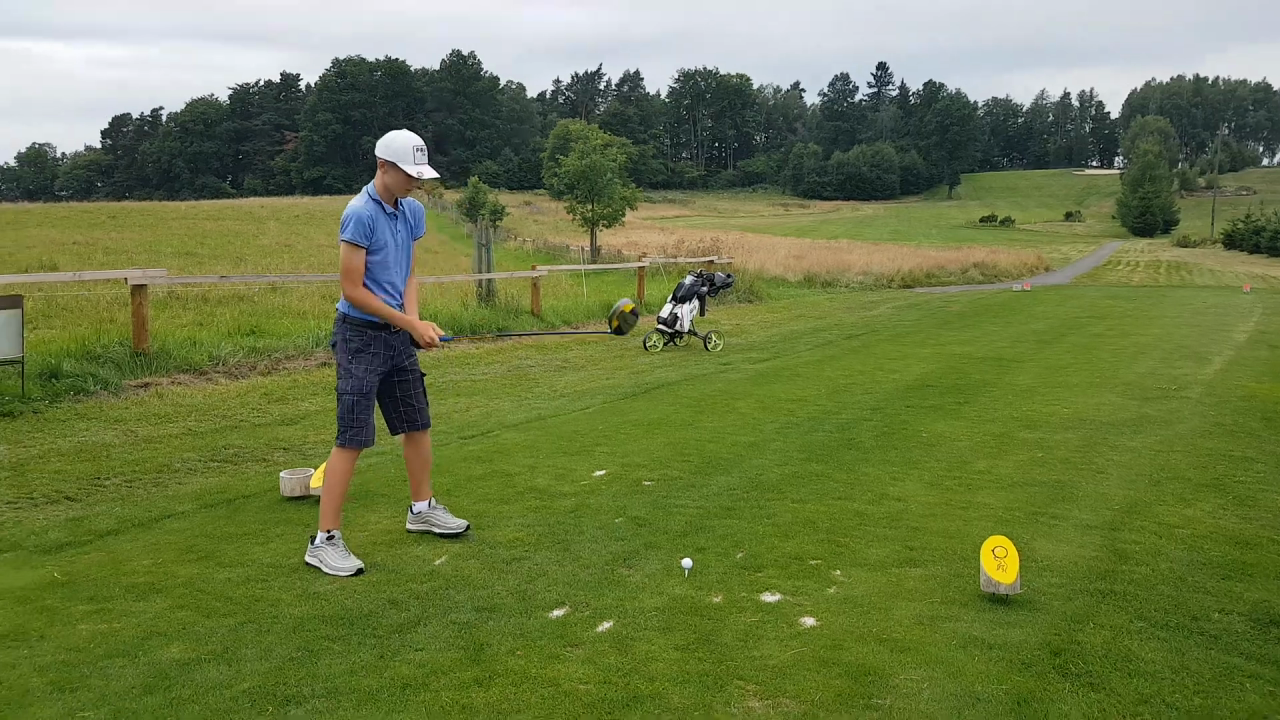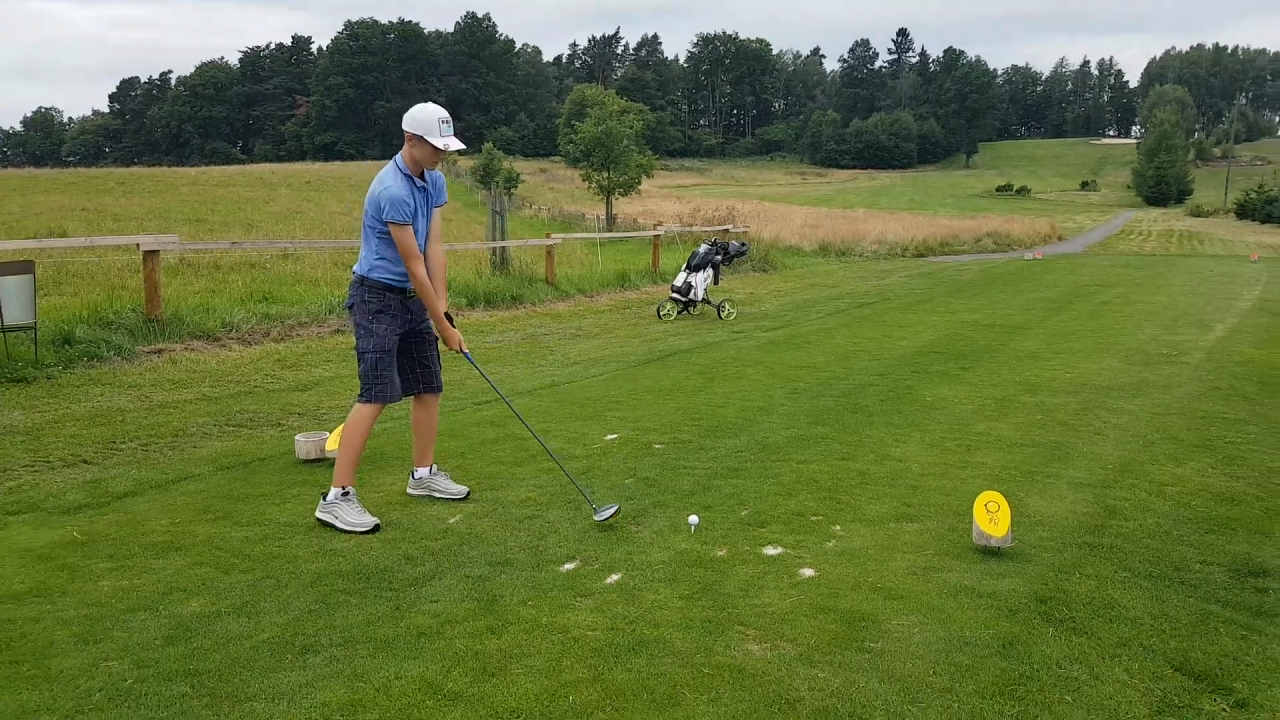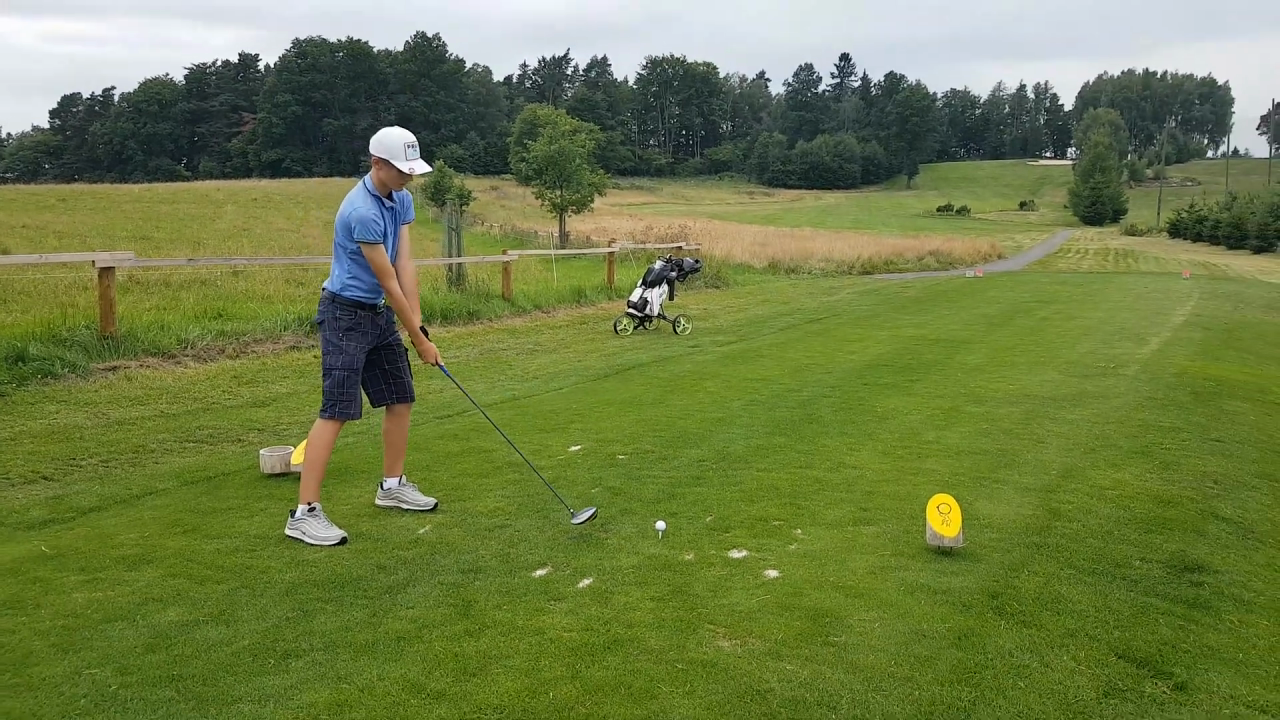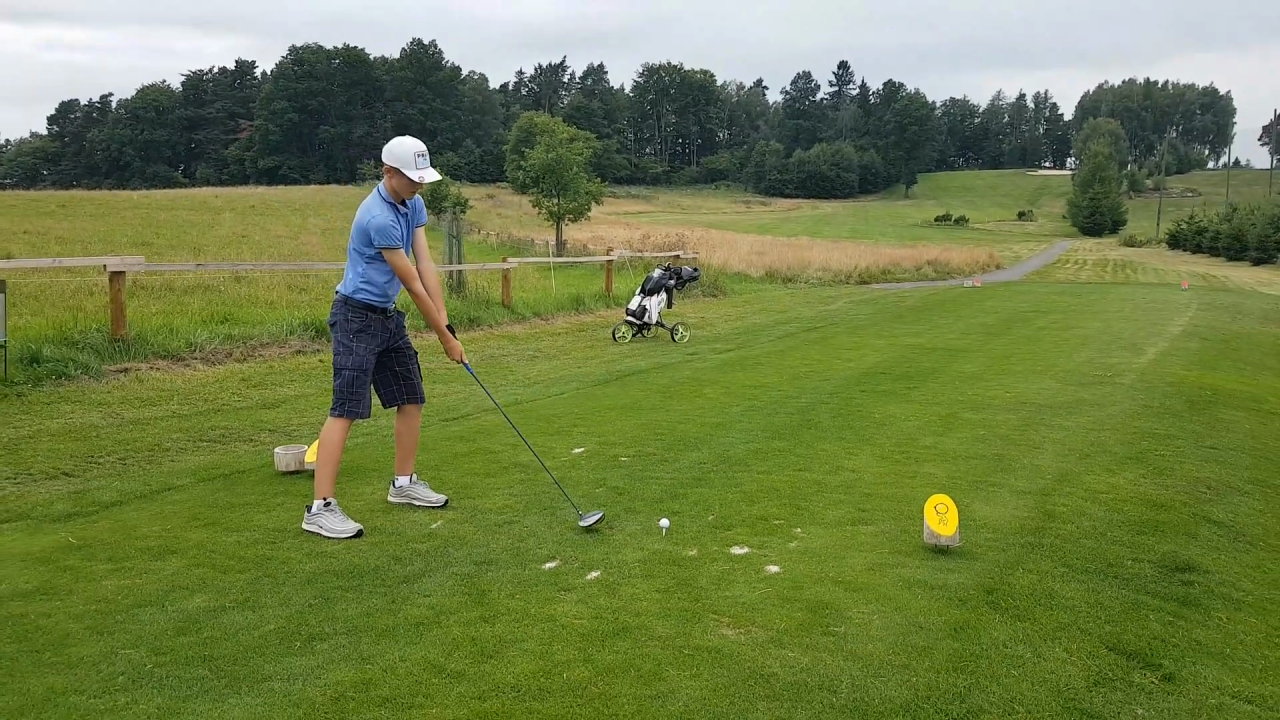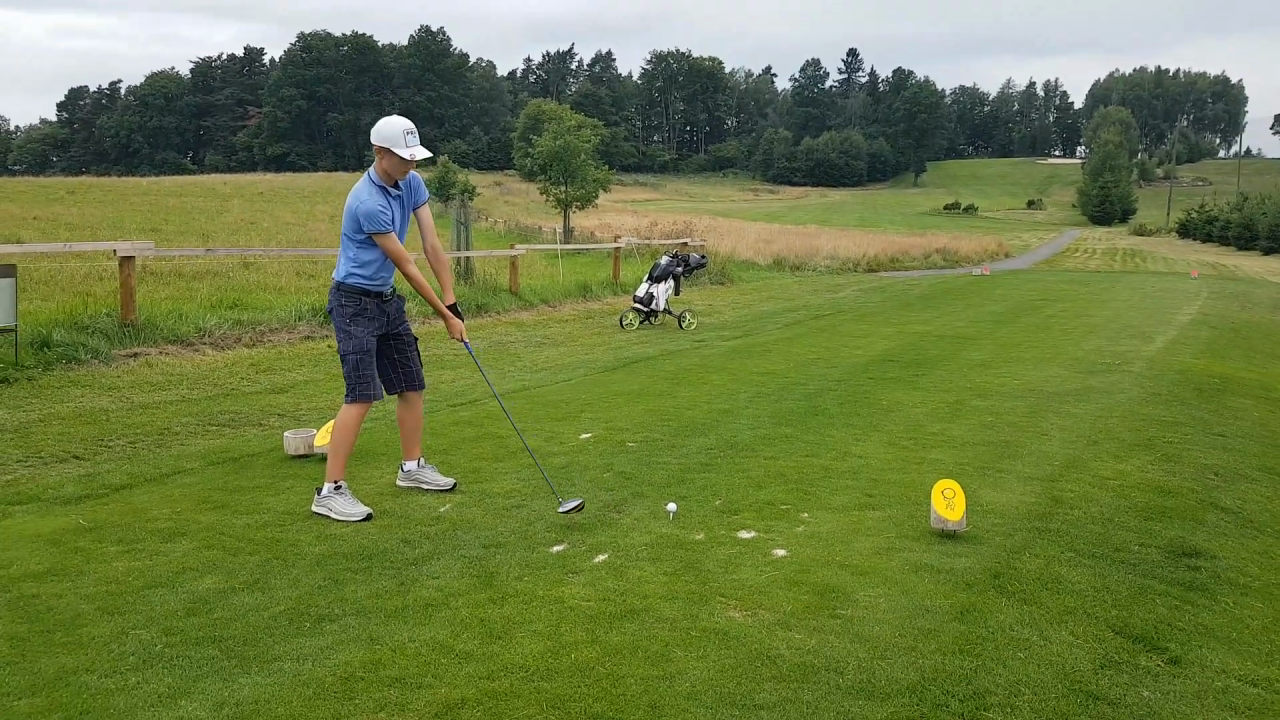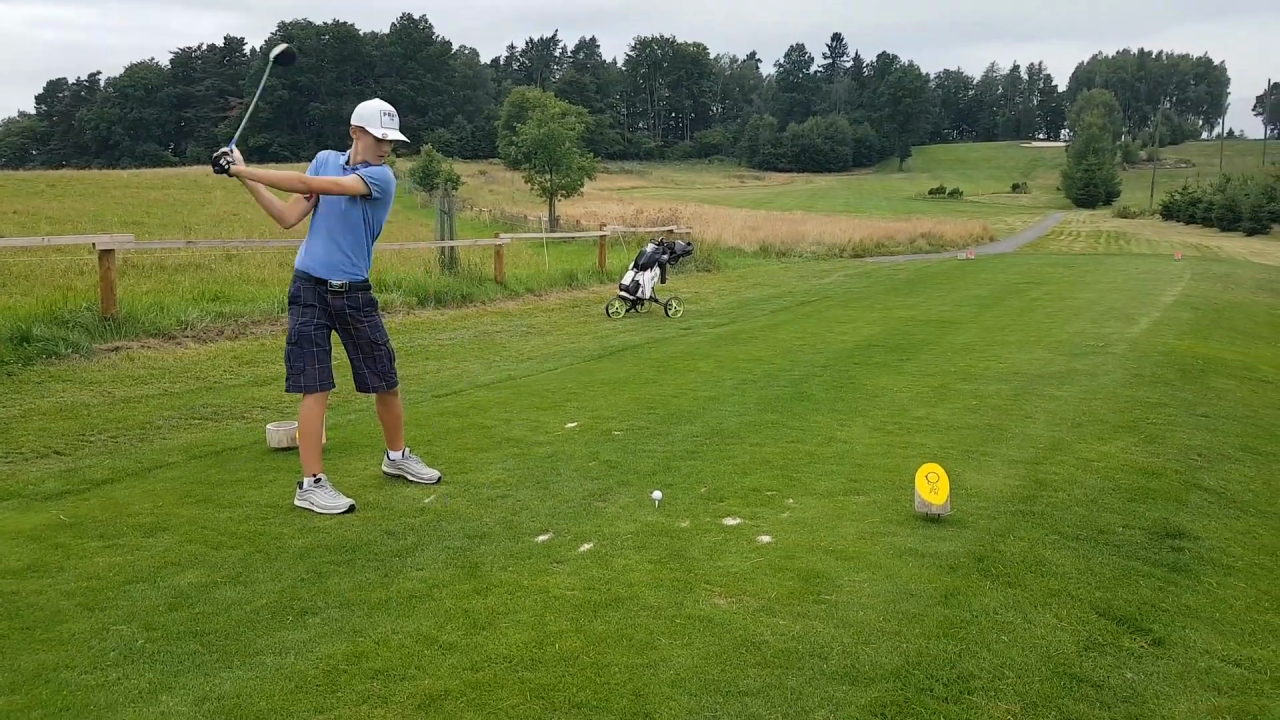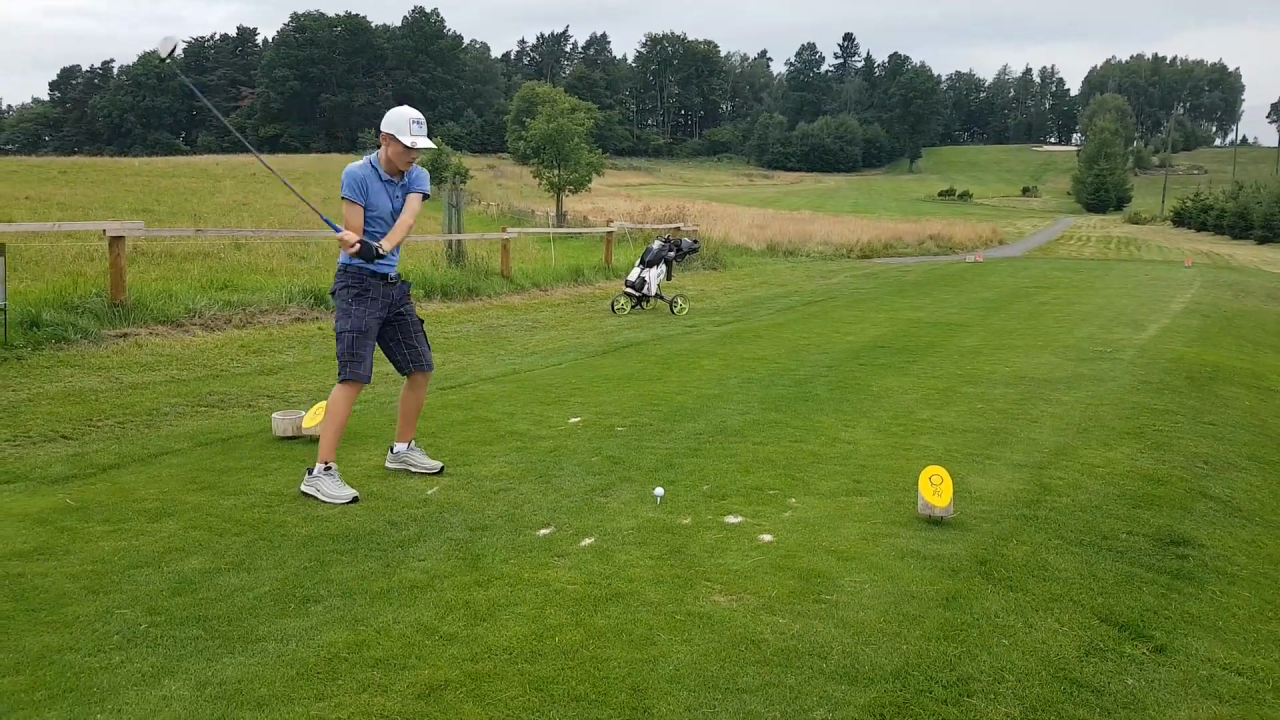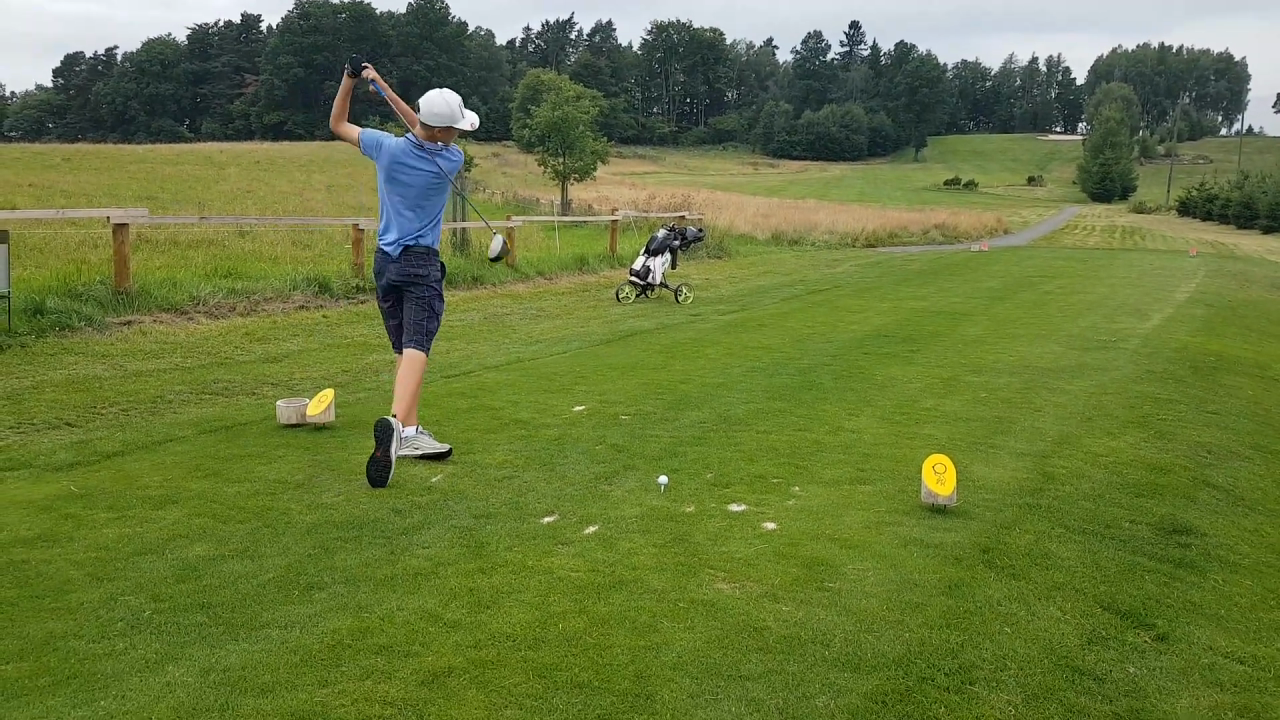
dt=0.5s
person 1, frame 1
left shoulder: (413, 212)
right shoulder: (359, 215)
right elbow: (353, 291)
left wrist: (415, 323)
right wrist: (411, 326)
left hip: (394, 334)
right hip: (360, 334)
left knee: (417, 424)
right knee: (352, 437)
left ankle: (422, 507)
right ankle: (324, 541)
person 1, frame 2
left shoulder: (434, 181)
right shoulder: (393, 191)
left elbow: (433, 248)
right elbow: (414, 266)
left wrist: (444, 311)
right wrist: (443, 325)
left hip: (409, 297)
right hip: (376, 297)
left knee: (428, 387)
right knee: (376, 394)
left ankle: (424, 474)
right ankle: (338, 496)
person 1, frame 3
left shoulder: (401, 199)
right shoulder: (362, 211)
left elbow: (405, 264)
right elbow: (389, 281)
left wrist: (419, 324)
right wrist: (419, 340)
left hip: (378, 313)
right hip: (345, 315)
left knee: (400, 398)
right knee: (336, 410)
left ankle: (392, 485)
right ankle: (305, 512)
person 1, frame 4
left shoulder: (414, 205)
right shoulder: (378, 218)
left elbow: (426, 266)
right elbow: (412, 284)
left wrist: (446, 323)
right wrist: (445, 338)
left hip: (387, 316)
right hip: (356, 317)
left knee: (411, 400)
right knee: (346, 409)
left ankle: (403, 482)
right ankle: (320, 507)
person 1, frame 5
left shoulder: (413, 185)
right shoulder: (366, 202)
left elbow: (432, 245)
right elbow: (405, 266)
left wrist: (451, 300)
right wrist: (444, 315)
left hip: (389, 300)
right hip: (354, 302)
left knee: (412, 386)
right knee: (361, 395)
left ankle: (412, 467)
right ankle: (330, 491)
person 1, frame 6
left shoulder: (381, 178)
right shoulder: (325, 160)
left elbow: (310, 184)
right elbow: (289, 217)
left wrist: (243, 170)
right wrist: (244, 175)
left hip: (354, 294)
right hip: (309, 289)
left knee: (386, 383)
right knee: (316, 388)
left ankle: (397, 455)
right ankle: (311, 483)
person 1, frame 7
left shoulder: (418, 177)
right shoulder: (356, 174)
left elbow: (404, 226)
right elbow: (352, 234)
left wrist: (380, 245)
right wrist: (353, 240)
left hip: (391, 282)
right hip: (358, 283)
left knee: (420, 369)
right knee: (353, 376)
left ankle: (402, 448)
right ankle: (322, 470)
person 1, frame 8
left shoulder: (384, 146)
right shoulder: (450, 159)
left elbow: (337, 126)
right elbow: (417, 126)
left wrist: (350, 79)
right wrist: (383, 86)
left hip: (385, 261)
right hip: (420, 264)
left knee: (407, 348)
right knee: (416, 349)
left ankle: (407, 433)
right ankle: (394, 425)
